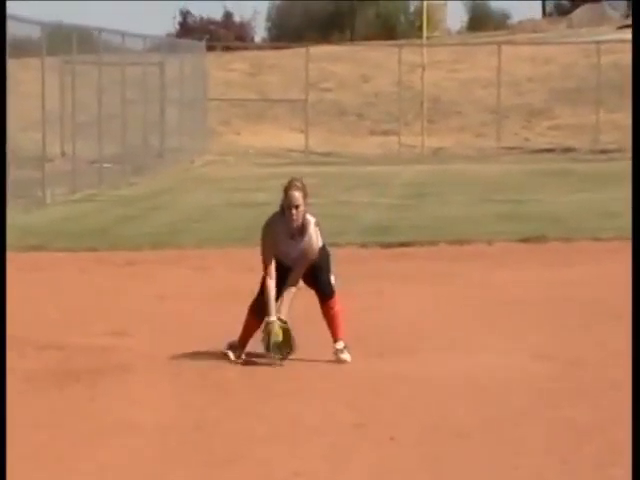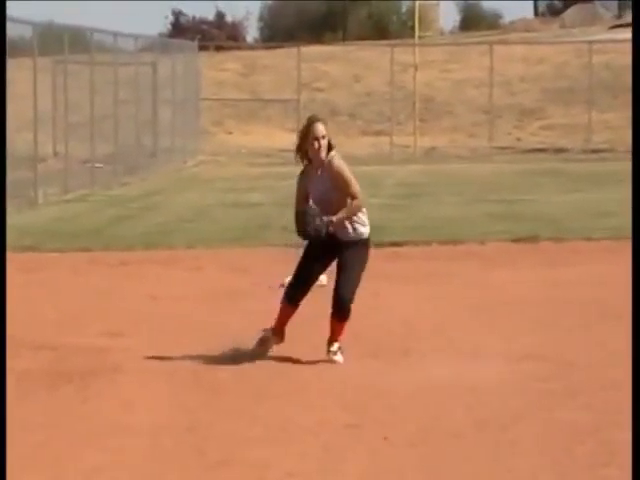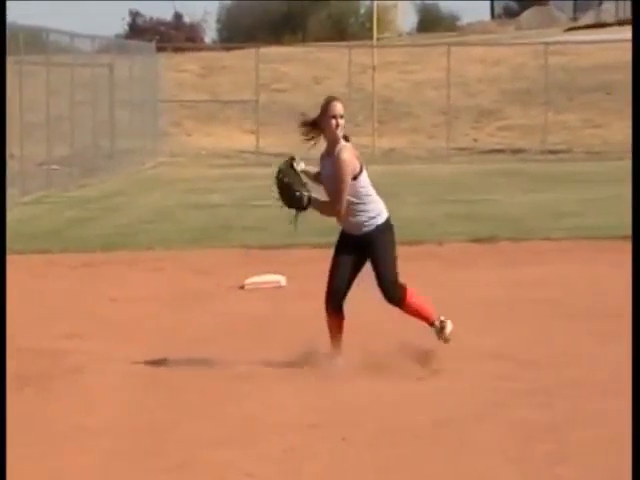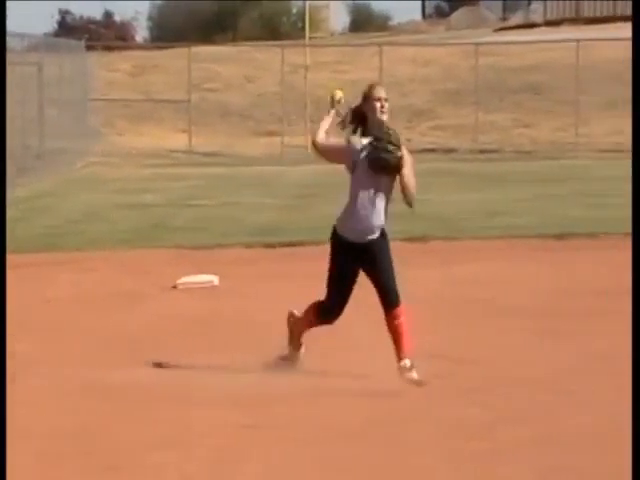
dt=0.3s
person 1, frame 1
left shoulder: (311, 235)
right shoulder: (271, 226)
left elbow: (298, 273)
right elbow: (269, 272)
left wrist: (282, 315)
right wrist: (271, 314)
left hip: (312, 263)
right hip: (283, 262)
left knee: (326, 291)
right knee: (262, 304)
left ankle: (340, 345)
right ankle: (240, 345)
person 1, frame 2
left shoulder: (335, 165)
right shoulder: (305, 176)
left elbow: (358, 201)
right elbow: (301, 213)
left wrist: (333, 219)
right wrist: (304, 225)
left hip: (356, 239)
right hip: (325, 237)
left knee: (342, 298)
right knee: (297, 287)
left ankle: (334, 343)
right ankle: (276, 332)
person 1, frame 3
left shoulder: (344, 155)
right shoulder: (326, 154)
left elbow: (339, 209)
left wrist: (309, 200)
right wrist: (304, 171)
left hip: (377, 229)
right hip: (351, 234)
left knee: (391, 291)
right knee: (334, 296)
left ankle: (438, 322)
right ankle: (336, 352)
person 1, frame 4
left shoulder: (399, 152)
right shoulder: (356, 146)
left elbow: (410, 198)
right elbow: (318, 143)
left wrist: (400, 161)
right wrist: (332, 110)
left hip: (374, 239)
right hip: (345, 238)
left knee: (391, 300)
right knee: (331, 310)
left ankle: (405, 362)
right ankle: (297, 324)
